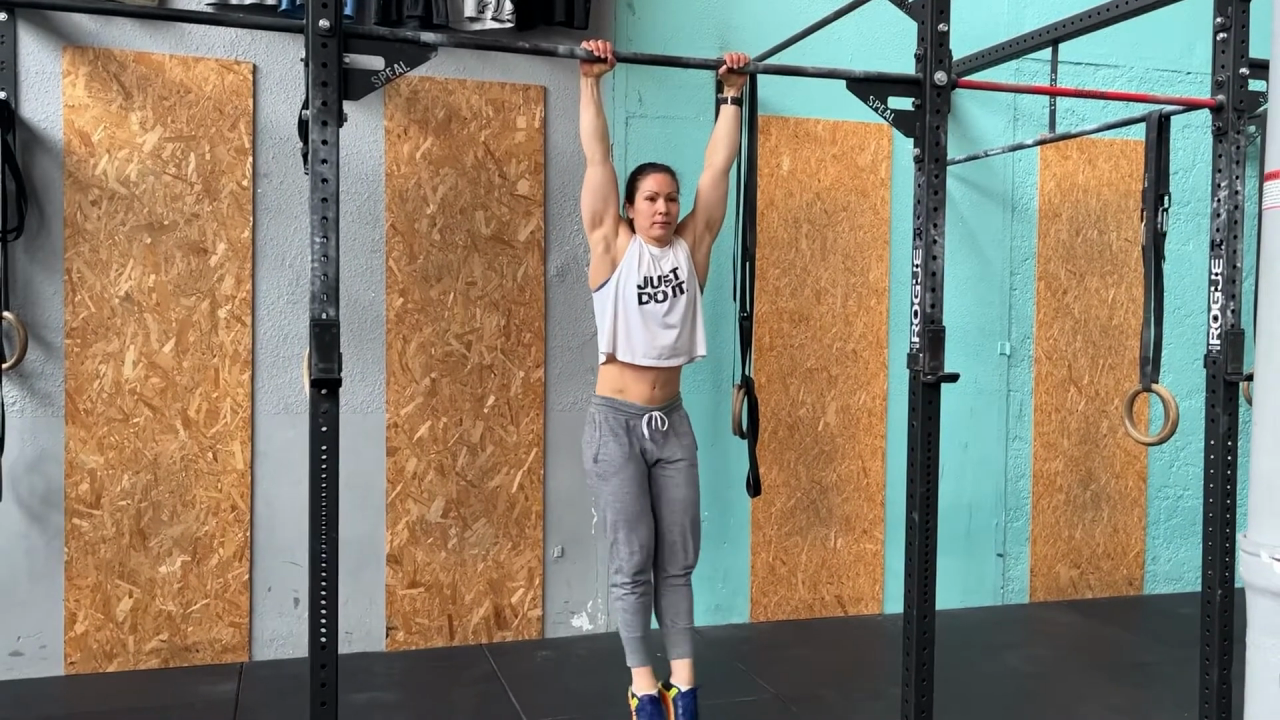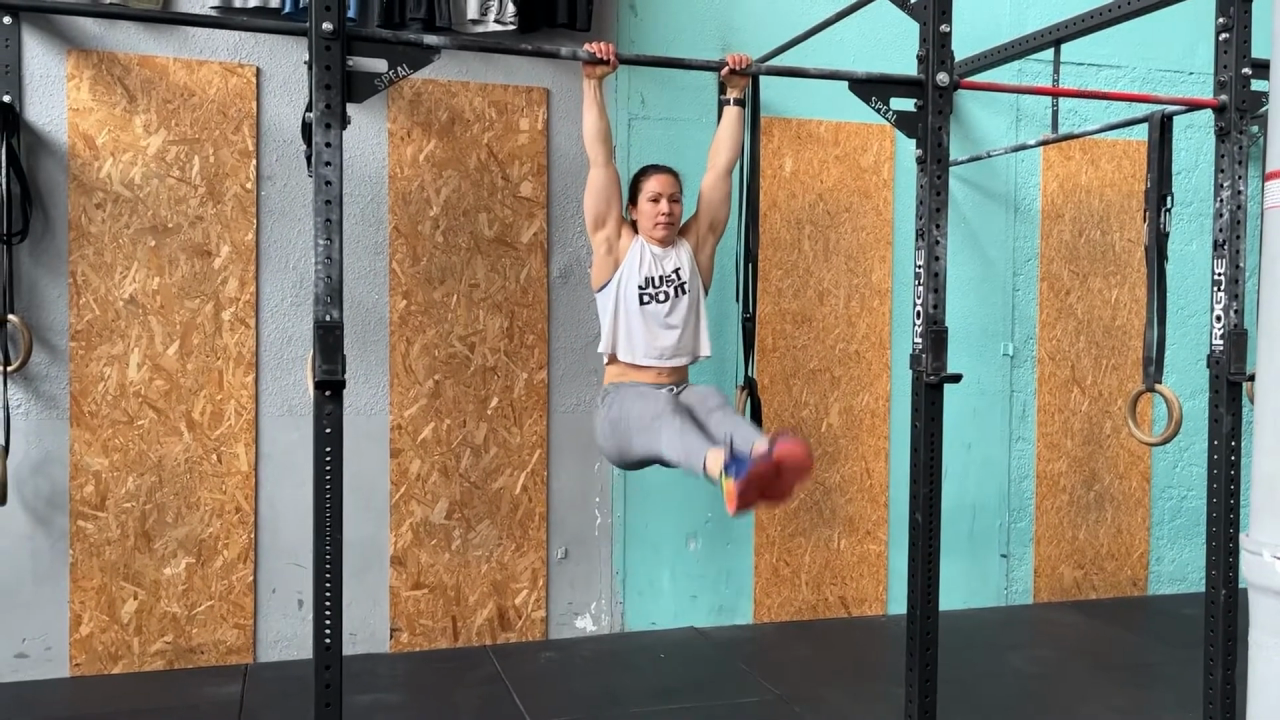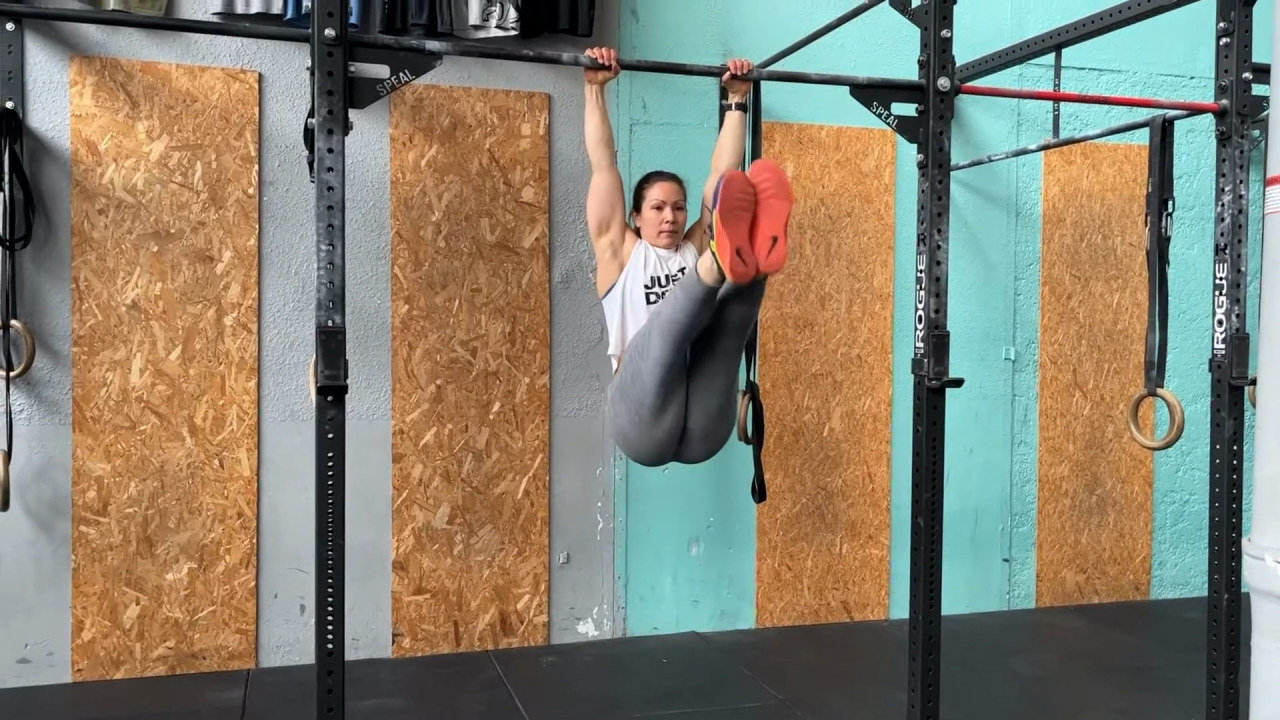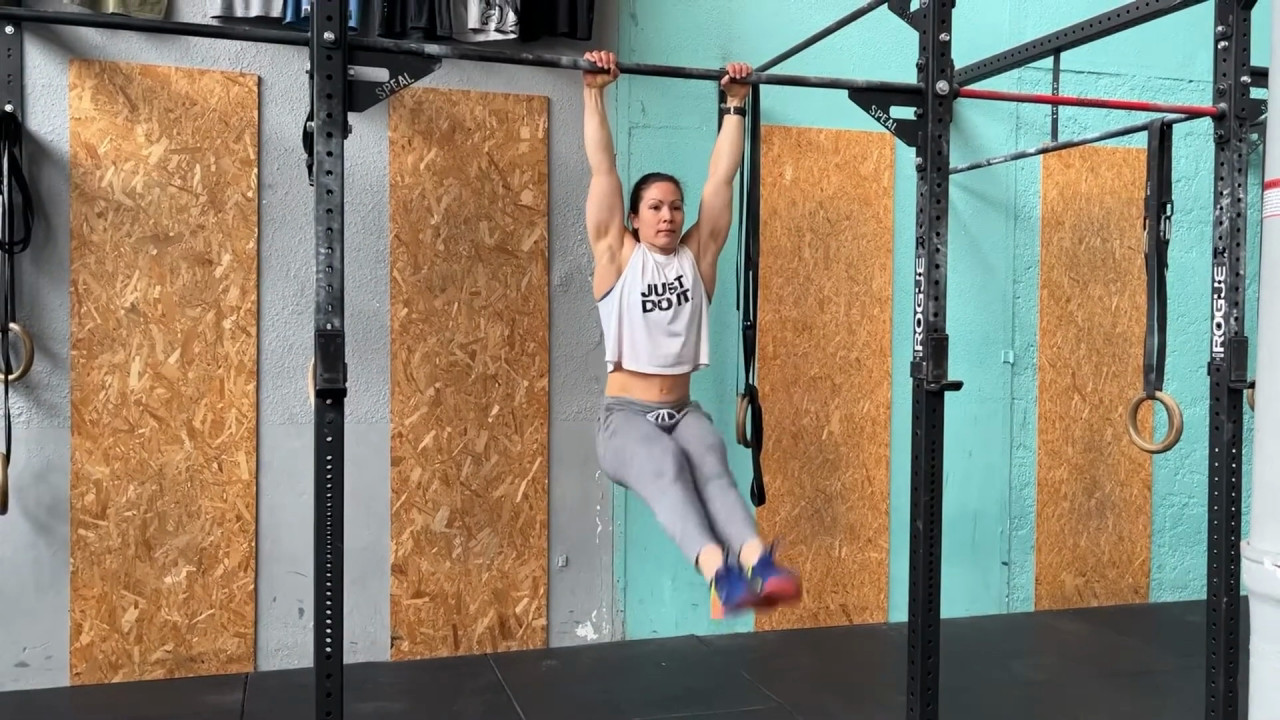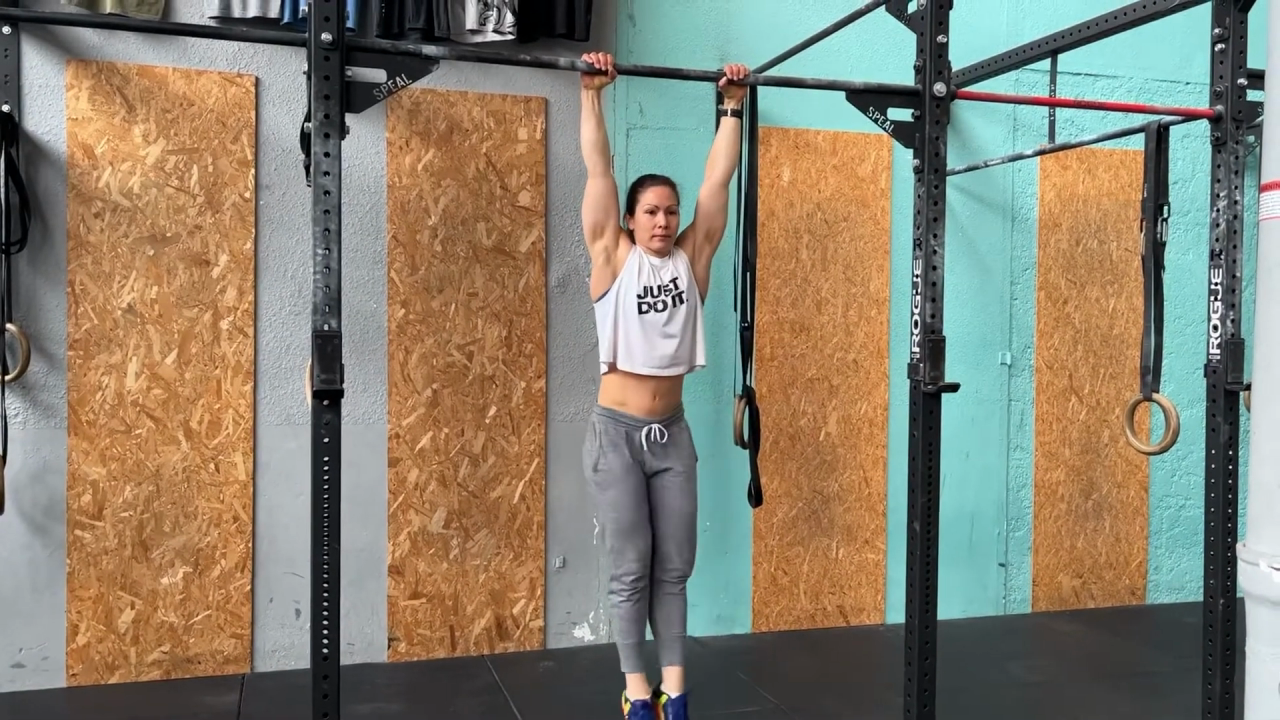
dt=0.5s
person 1, frame 1
left shoulder: (692, 247)
right shoulder: (612, 247)
left elbow: (718, 168)
right elbow: (597, 160)
left wrist: (732, 94)
right wrist: (591, 82)
left hip: (672, 423)
right hip: (616, 422)
left knee: (677, 563)
right knee: (633, 562)
person 1, frame 2
left shoulder: (693, 250)
right shoulder: (615, 251)
left elbow: (720, 169)
right elbow: (600, 162)
left wrist: (734, 95)
right wrist: (594, 84)
left hip: (682, 399)
right hip: (626, 412)
left knee: (715, 409)
right knee: (659, 412)
left ankle: (759, 454)
right ankle: (732, 470)
person 1, frame 3
left shoulder: (697, 248)
right shoulder: (620, 253)
left elbow: (722, 172)
right elbow: (603, 164)
left wrist: (737, 100)
right wrist: (595, 88)
left hip: (702, 428)
right hip: (646, 420)
left knee: (730, 307)
right knee: (671, 314)
left ankle: (747, 258)
right ankle: (724, 259)
person 1, frame 4
left shoulder: (697, 254)
right shoulder: (615, 254)
left elbow: (721, 181)
right elbow: (601, 173)
left wrist: (735, 106)
right wrist: (594, 96)
left hip: (683, 413)
right hip: (626, 419)
left knee: (712, 471)
right knee: (665, 473)
left ankle: (758, 566)
right ankle: (719, 572)
person 1, frame 5
left shoulder: (692, 257)
right shoulder: (612, 257)
left elbow: (718, 180)
right elbow: (597, 172)
left wrist: (732, 106)
right wrist: (591, 93)
left hip: (672, 433)
right hip: (616, 433)
left knee: (674, 572)
right knee: (631, 572)
